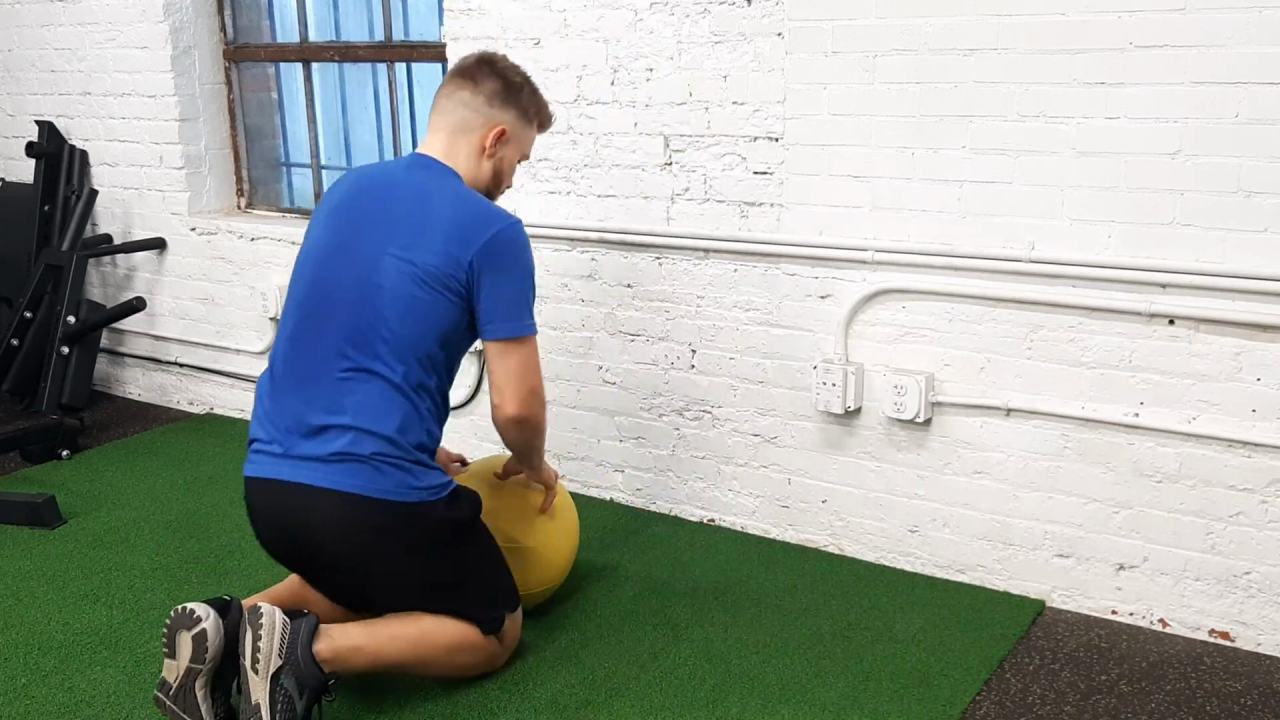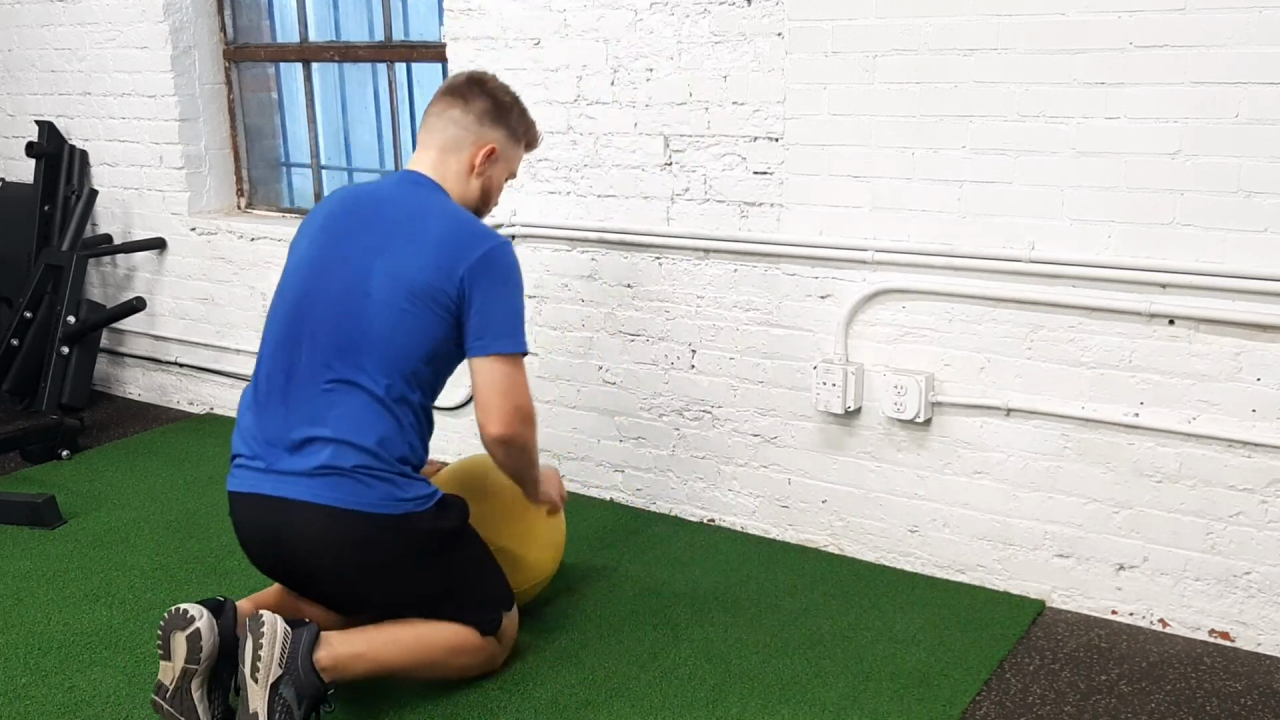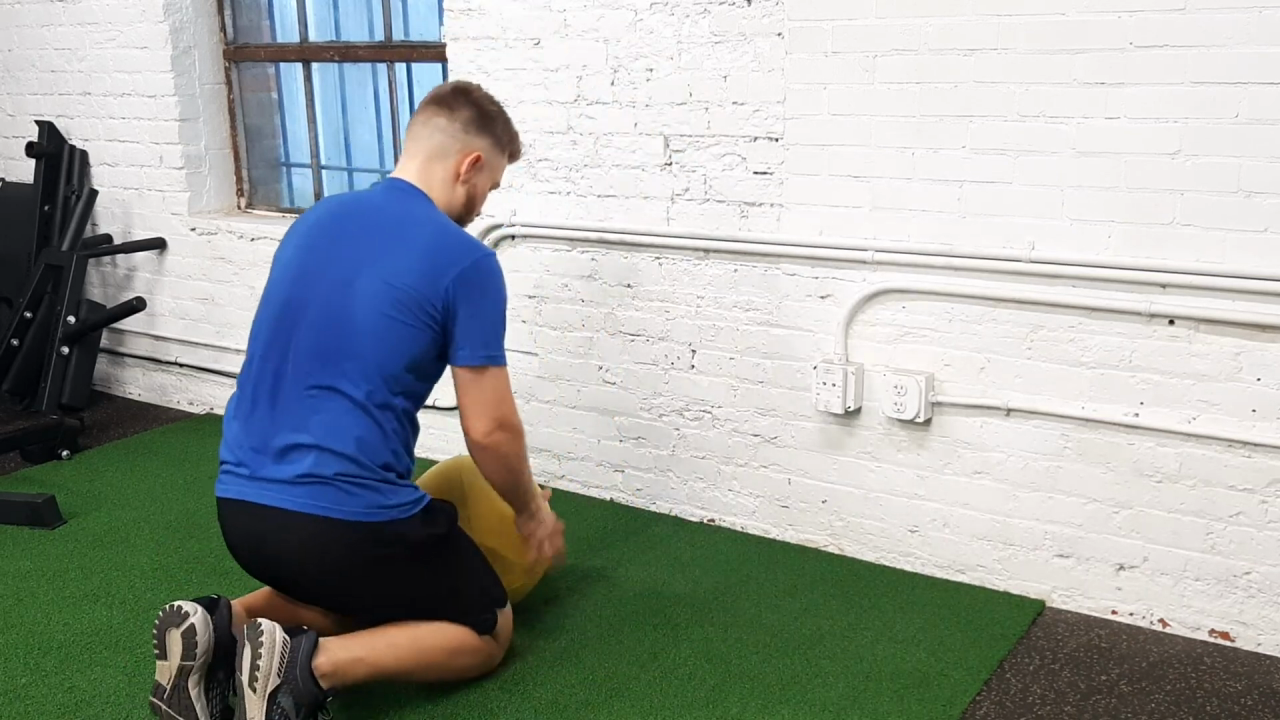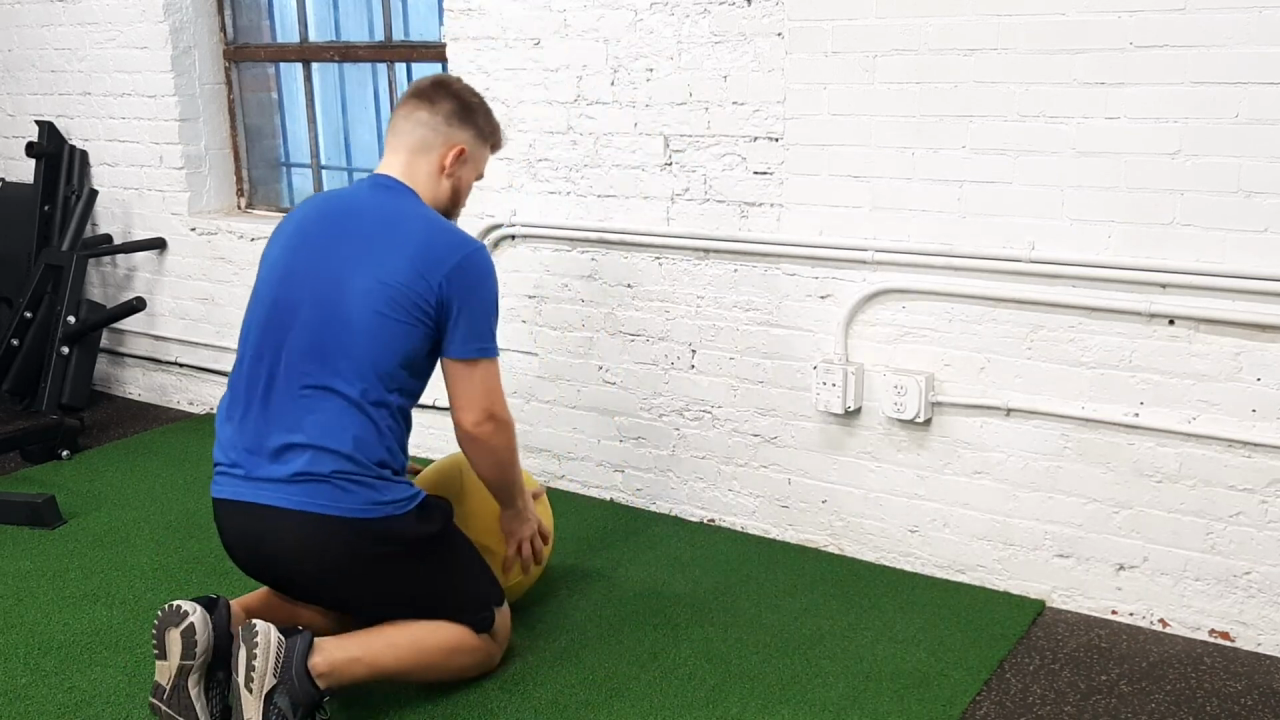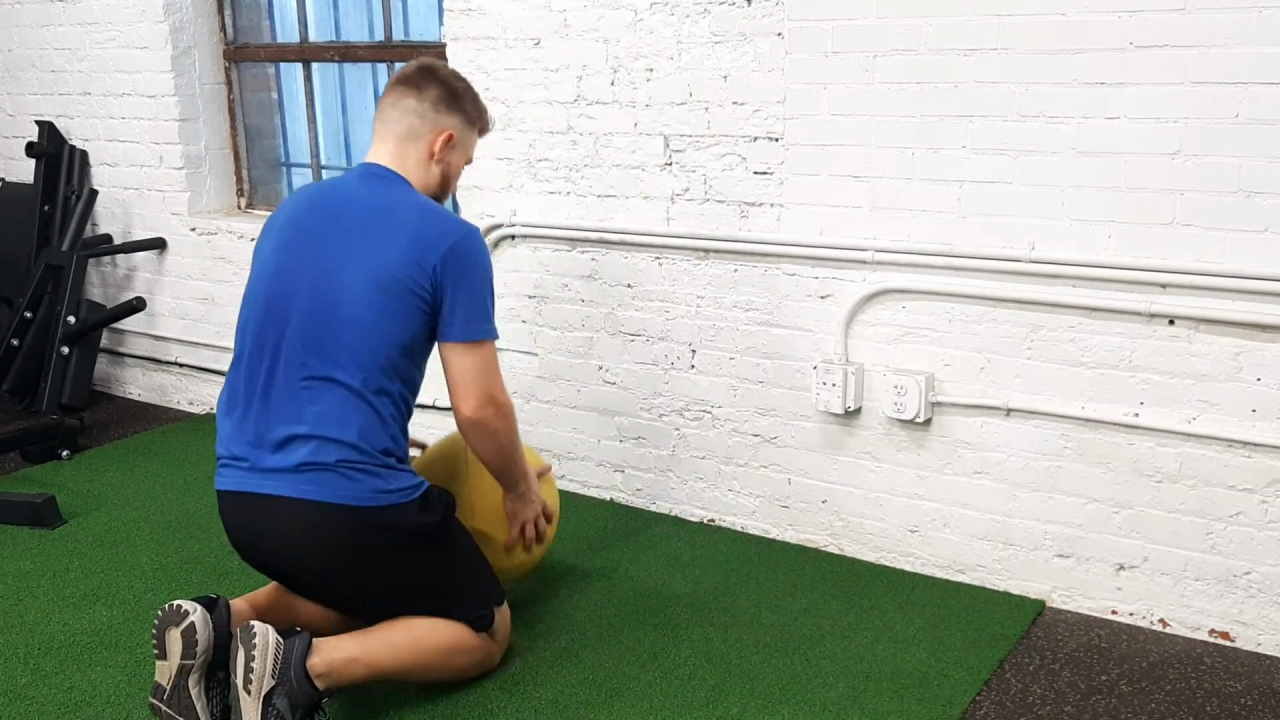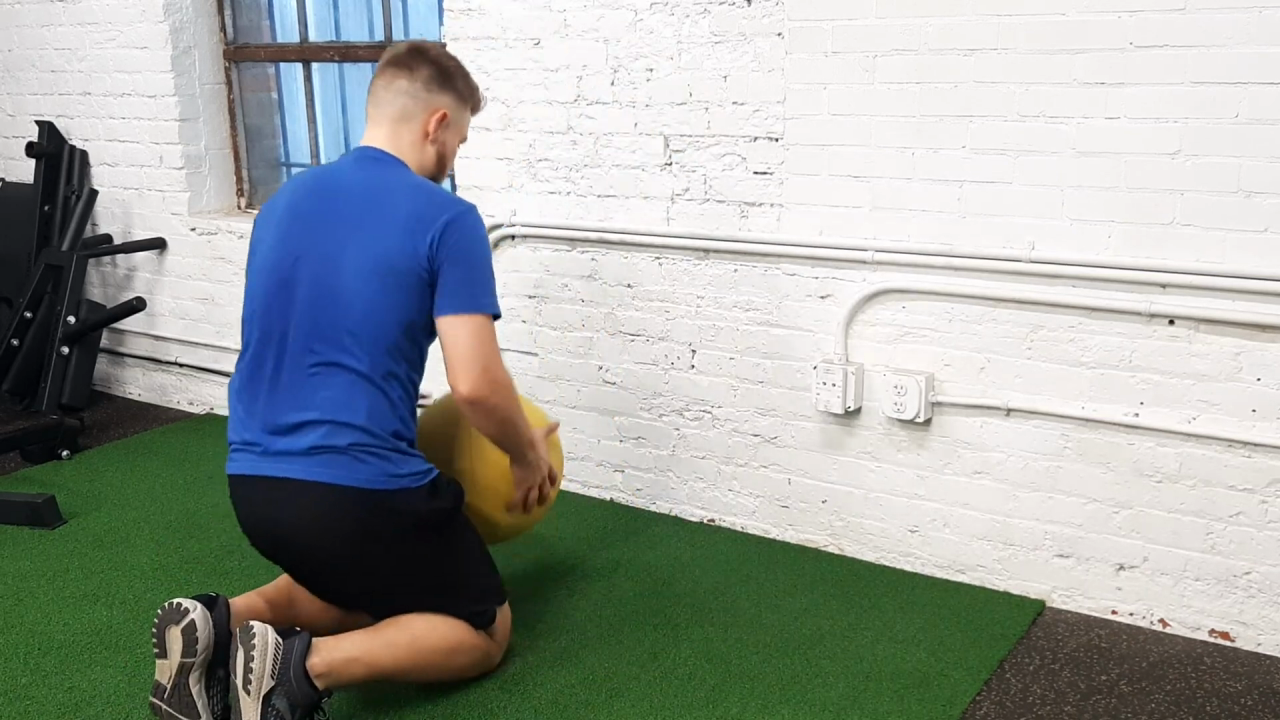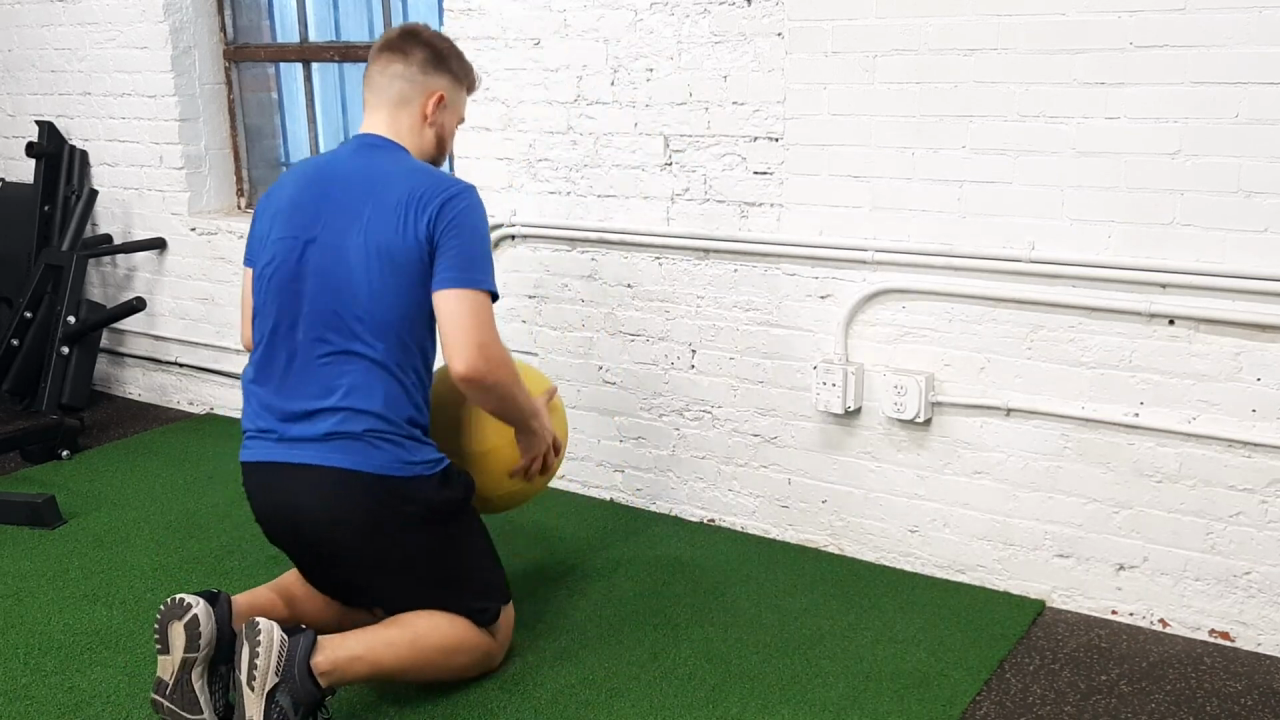
dt=0.1s
person 1, frame 1
left shoulder: (346, 192)
right shoulder: (491, 234)
right elbow: (516, 405)
right wrist: (533, 464)
left hip: (271, 482)
right hip: (374, 494)
left knee: (364, 585)
right knee: (492, 632)
left ankle: (232, 622)
right ankle: (314, 650)
person 1, frame 2
left shoulder: (332, 211)
right shoulder: (481, 252)
right elbow: (504, 423)
right wrist: (537, 483)
left hip: (253, 497)
right hip: (358, 506)
left knee: (365, 587)
right knee: (489, 630)
left ankle: (227, 627)
right ankle: (315, 659)
person 1, frame 3
left shoulder: (317, 219)
right shoulder: (464, 261)
right elbow: (488, 431)
right wrist: (531, 510)
left hip: (243, 503)
right hip: (343, 515)
left knee: (357, 589)
right knee: (485, 631)
left ankle: (222, 627)
right ankle: (313, 665)
person 1, frame 4
left shoulder: (301, 220)
right shoulder: (456, 257)
right elbow: (479, 423)
right wrist: (517, 509)
left hip: (238, 505)
right hip: (343, 513)
left knee: (357, 589)
right knee: (484, 631)
left ankle: (221, 626)
right ankle: (310, 666)
person 1, frame 5
left shoulder: (292, 211)
right shoulder: (449, 241)
right elbow: (479, 407)
right wrist: (522, 491)
left hip: (243, 496)
right hip: (345, 504)
left knee: (358, 588)
right knee: (483, 631)
left ankle: (222, 626)
right ankle: (309, 665)
person 1, frame 6
left shoulder: (285, 200)
right shoulder: (446, 220)
right elbow: (476, 383)
right wrist: (530, 455)
left hip: (255, 482)
right hip: (361, 488)
left knee: (362, 587)
right knee: (482, 631)
left ankle: (219, 623)
person 1, frame 7
left shoulder: (285, 189)
right shoulder: (446, 202)
right elbow: (472, 361)
right wrist: (534, 423)
left hip: (269, 470)
right hip: (375, 476)
left knee: (364, 586)
right knee: (485, 630)
left ankle: (223, 620)
right ankle: (311, 663)
